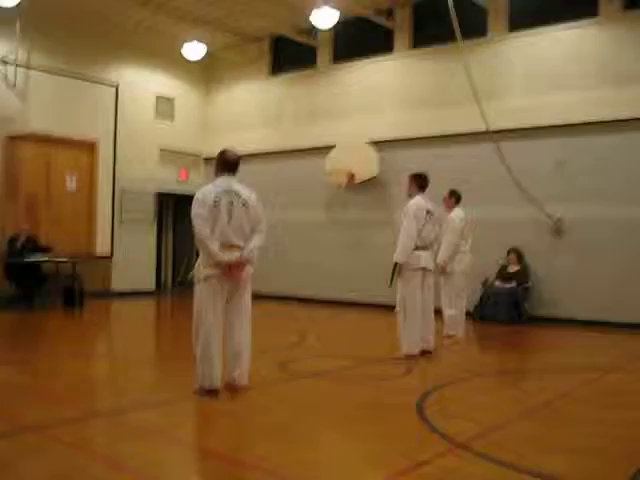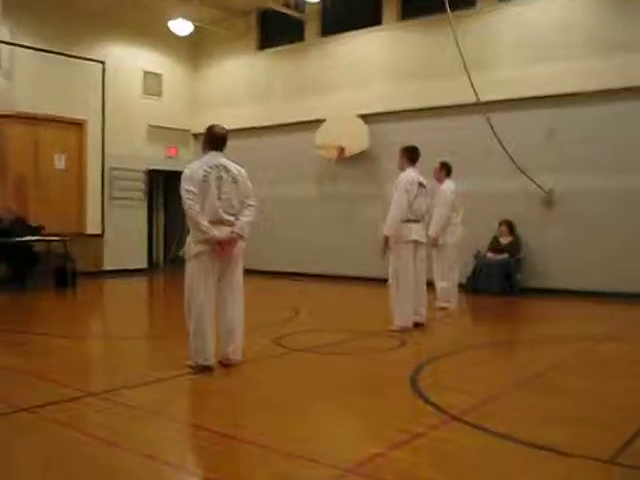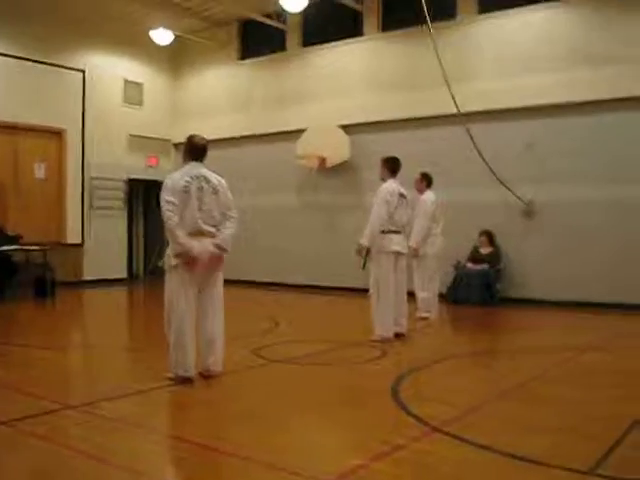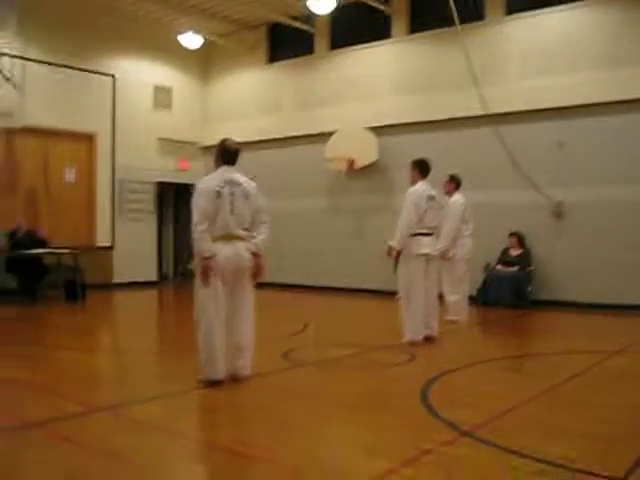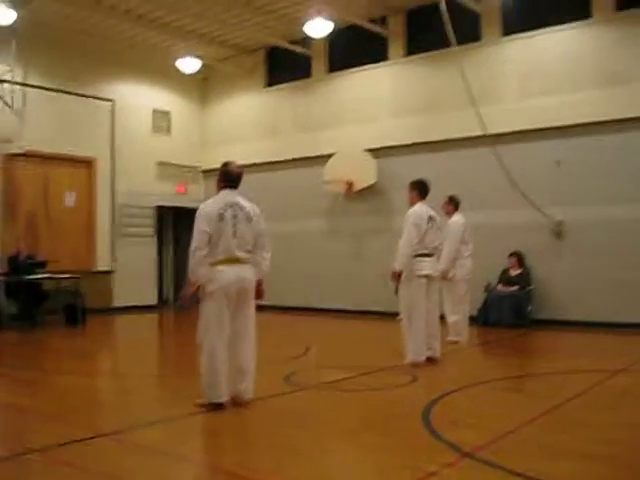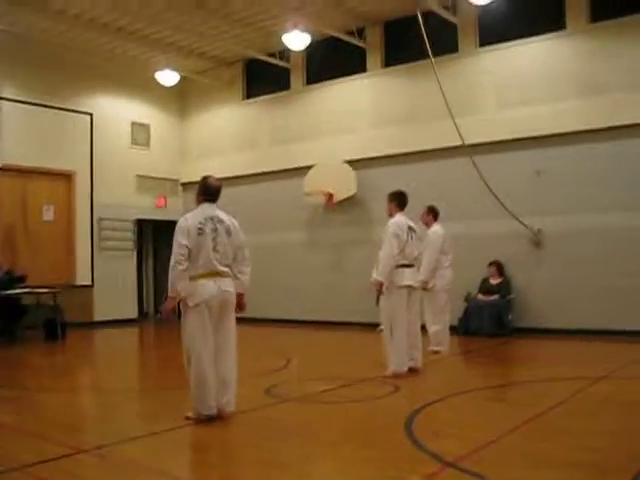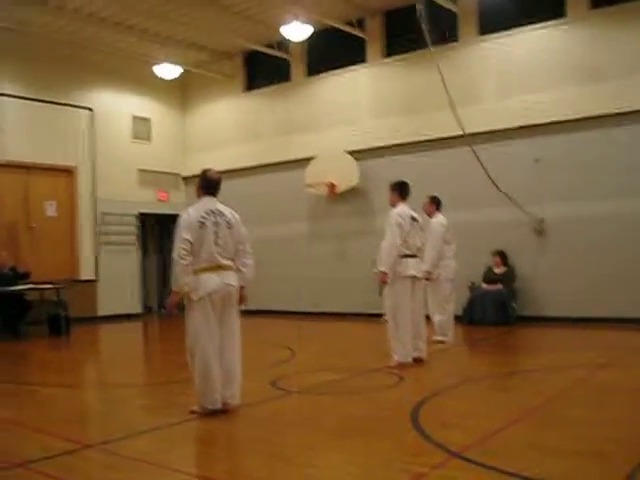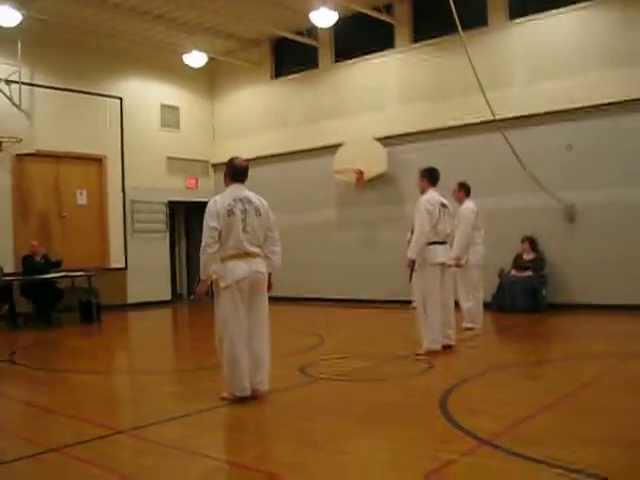
dt=0.2s
person 1, frame 1
left shoulder: (205, 194)
right shoulder: (249, 196)
left elbow: (202, 231)
right elbow: (259, 230)
left wrist: (220, 259)
right wrist: (244, 257)
left hip: (214, 264)
right hip: (240, 264)
left knee: (209, 324)
right knee: (239, 323)
left ankle: (210, 381)
right ankle: (238, 378)
person 1, frame 2
left shoulder: (193, 170)
right shoulder: (238, 171)
left elbow: (192, 207)
right elbow: (249, 205)
left wrist: (210, 236)
right wrist: (236, 233)
left hip: (204, 240)
right hip: (231, 239)
left knee: (201, 301)
right knee: (231, 299)
left ankle: (203, 357)
right ankle: (231, 354)
person 1, frame 3
left shoulder: (173, 180)
right shoulder: (218, 182)
left elbow: (171, 219)
right elbow: (230, 216)
left wrist: (184, 249)
right wrist: (221, 247)
left hip: (185, 250)
right hip: (212, 249)
left knee: (181, 312)
right knee: (211, 310)
left ankle: (183, 369)
right ankle: (211, 365)
person 1, frame 4
left shoulder: (206, 184)
right shoulder: (250, 186)
left elbow: (200, 224)
right elbow: (260, 223)
left wrist: (202, 257)
right wrist: (257, 255)
left hip: (215, 252)
right hip: (242, 252)
left knee: (211, 314)
right knee: (241, 313)
left ankle: (213, 371)
right ankle: (240, 368)
person 1, frame 5
left shoulder: (208, 207)
right shoulder: (252, 209)
left elbow: (199, 247)
right elbow: (262, 247)
left wrist: (193, 280)
right wrist: (259, 279)
left hip: (218, 275)
right hip: (245, 275)
left knee: (214, 337)
right knee: (243, 336)
left ankle: (216, 395)
right ankle: (242, 392)
person 1, frame 6
left shoulder: (188, 221)
right shoulder: (231, 223)
left elbow: (179, 261)
right elbow: (242, 260)
left wrist: (173, 295)
right wrist: (240, 292)
left hip: (199, 290)
right hip: (225, 289)
left knee: (200, 351)
right knee: (224, 349)
left ankle: (205, 408)
right ankle: (224, 405)
person 1, frame 7
left shoulder: (189, 215)
right shoulder: (232, 216)
left elbow: (182, 256)
right elbow: (244, 254)
left wrist: (177, 289)
right wrist: (242, 285)
left hip: (201, 284)
right hip: (228, 282)
left knee: (204, 345)
right knee: (229, 343)
left ankle: (210, 402)
right ankle: (229, 398)
person 1, frame 8
left shoulder: (217, 203)
right shoulder: (260, 203)
left elbow: (210, 244)
right elbow: (272, 241)
left wrist: (206, 277)
right wrist: (269, 271)
left hip: (230, 271)
right hip: (257, 269)
left knee: (233, 332)
right knee: (257, 329)
left ankle: (239, 388)
right ankle: (258, 384)
person 2, frame 1
left shoulder: (413, 205)
right shoulder: (430, 208)
left elbow: (408, 234)
right elbow: (433, 235)
left wrist: (399, 259)
right wrist: (428, 255)
left hip: (413, 258)
right hip: (427, 258)
left knee: (409, 305)
right knee: (425, 303)
left ankle: (411, 347)
right ankle: (426, 344)
person 2, frame 2
left shoulder: (404, 178)
right shoulder: (422, 181)
left elbow: (398, 208)
right elbow: (424, 208)
left wrist: (388, 233)
right wrist: (419, 227)
left hip: (404, 231)
right hip: (418, 231)
left knee: (402, 278)
right knee: (417, 276)
left ankle: (403, 320)
right ankle: (418, 316)
person 2, frame 3
left shoulder: (385, 189)
right shoulder: (403, 192)
left elbow: (377, 219)
right elbow: (405, 219)
left wrist: (364, 242)
right wrist: (400, 236)
left hip: (385, 241)
right hip: (399, 242)
left knee: (383, 289)
right knee: (398, 287)
left ankle: (384, 330)
right ankle: (399, 327)
person 2, frame 4
left shoulder: (414, 192)
right shoulder: (433, 194)
left elbow: (407, 221)
right elbow: (436, 222)
left wrist: (394, 244)
left hip: (414, 245)
right hip: (429, 244)
left knee: (412, 291)
right knee: (428, 290)
left ankle: (414, 333)
right ankle: (430, 330)
person 2, frame 5
left shoulder: (414, 213)
right shoulder: (433, 215)
left elbow: (408, 243)
right elbow: (437, 243)
left wrist: (397, 267)
right wrist: (428, 260)
left hip: (416, 266)
right hip: (430, 265)
left knee: (414, 313)
right knee: (430, 311)
left ankle: (416, 355)
right ankle: (432, 351)
person 2, frame 6
left shoulder: (394, 224)
right shoulder: (411, 226)
left elbow: (389, 254)
right elbow: (415, 253)
left wrist: (380, 279)
left hip: (396, 277)
right hip: (410, 275)
left knee: (395, 323)
right knee: (410, 321)
left ankle: (398, 366)
right ankle: (413, 361)
person 2, frame 7
left shoulder: (396, 214)
right shoulder: (415, 216)
left elbow: (393, 244)
right elbow: (419, 243)
left wrist: (383, 269)
left hip: (399, 266)
right hip: (414, 265)
left knee: (399, 313)
right knee: (415, 311)
left ankle: (403, 356)
right ankle: (418, 352)
person 2, frame 8
left shoulder: (425, 200)
right shoulder: (444, 202)
left elbow: (422, 231)
right elbow: (448, 229)
left wrist: (412, 255)
left hip: (429, 253)
right hip: (443, 251)
left knee: (428, 300)
right knee: (444, 298)
left ankle: (432, 343)
right ankle: (447, 339)
person 3, frame 1
left shoulder: (454, 217)
right shoulder: (458, 215)
left elbow: (451, 241)
left wrist: (442, 261)
right wrist: (444, 260)
left hip: (454, 262)
right hip: (457, 261)
left knee: (452, 297)
right knee: (455, 296)
left ankle: (454, 329)
right ankle: (455, 328)
person 3, frame 2
left shoulder: (445, 189)
right shoulder: (449, 187)
left elbow: (442, 214)
left wrist: (434, 234)
right wrist: (436, 233)
left hip: (446, 234)
right hip: (449, 233)
left knee: (445, 269)
right knee: (448, 269)
left ankle: (446, 301)
right ankle: (448, 300)
person 3, frame 3
left shoulder: (425, 200)
right shoulder: (429, 198)
left elbow: (423, 224)
left wrist: (415, 245)
right wrist: (416, 243)
left hip: (426, 244)
right hip: (429, 243)
left knee: (425, 279)
right knee: (428, 279)
left ankle: (427, 311)
right ankle: (428, 310)
person 3, frame 4
left shoulder: (455, 202)
right shoulder: (458, 200)
left elbow: (452, 227)
left wrist: (444, 248)
right wrist: (445, 246)
left hip: (456, 247)
right hip: (459, 246)
left knee: (455, 282)
right knee: (457, 282)
left ankle: (457, 314)
right ankle: (458, 313)
person 3, frame 5
left shoulder: (454, 222)
right shoulder: (458, 221)
left elbow: (451, 248)
left wrist: (444, 268)
right wrist: (445, 267)
left hip: (456, 268)
right hip: (459, 267)
left knee: (455, 303)
right knee: (458, 302)
left ankle: (458, 335)
right ankle: (458, 333)
person 3, frame 6
left shoulder: (433, 233)
right shoulder: (438, 231)
left elbow: (431, 258)
left wrist: (424, 279)
right wrist: (426, 278)
left hip: (436, 278)
right hip: (439, 277)
left knee: (436, 313)
right knee: (438, 312)
left ankle: (439, 344)
right ankle: (439, 343)
person 3, frame 7
left shoulder: (436, 223)
right shoulder: (440, 221)
left elbow: (434, 248)
left wrist: (428, 269)
right wrist: (429, 268)
left hip: (439, 268)
right hip: (442, 267)
left knee: (440, 303)
right knee: (442, 302)
left ankle: (443, 334)
right ankle: (444, 333)
person 3, frame 8
left shoulder: (466, 209)
right shoulder: (469, 207)
left elbow: (464, 235)
left wrist: (457, 255)
right wrist: (459, 255)
left hip: (469, 255)
right hip: (471, 253)
left knee: (469, 289)
right knee: (472, 289)
left ankle: (472, 321)
right ankle: (473, 320)
